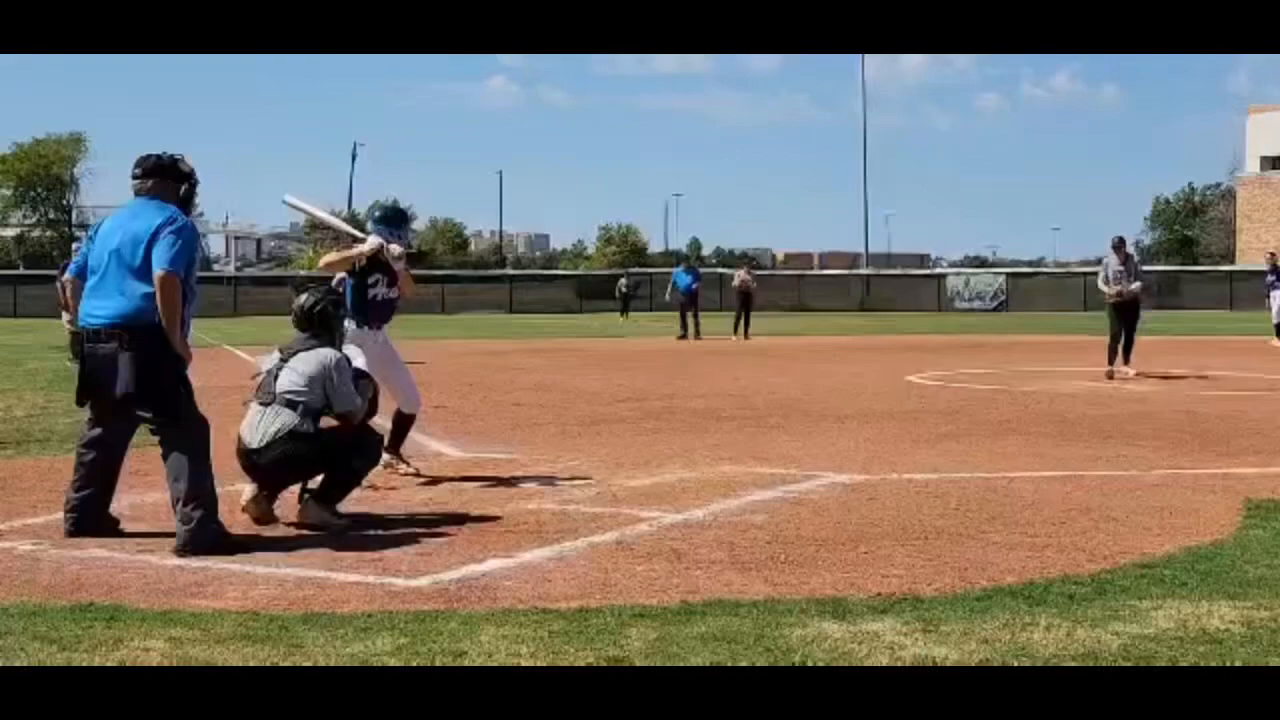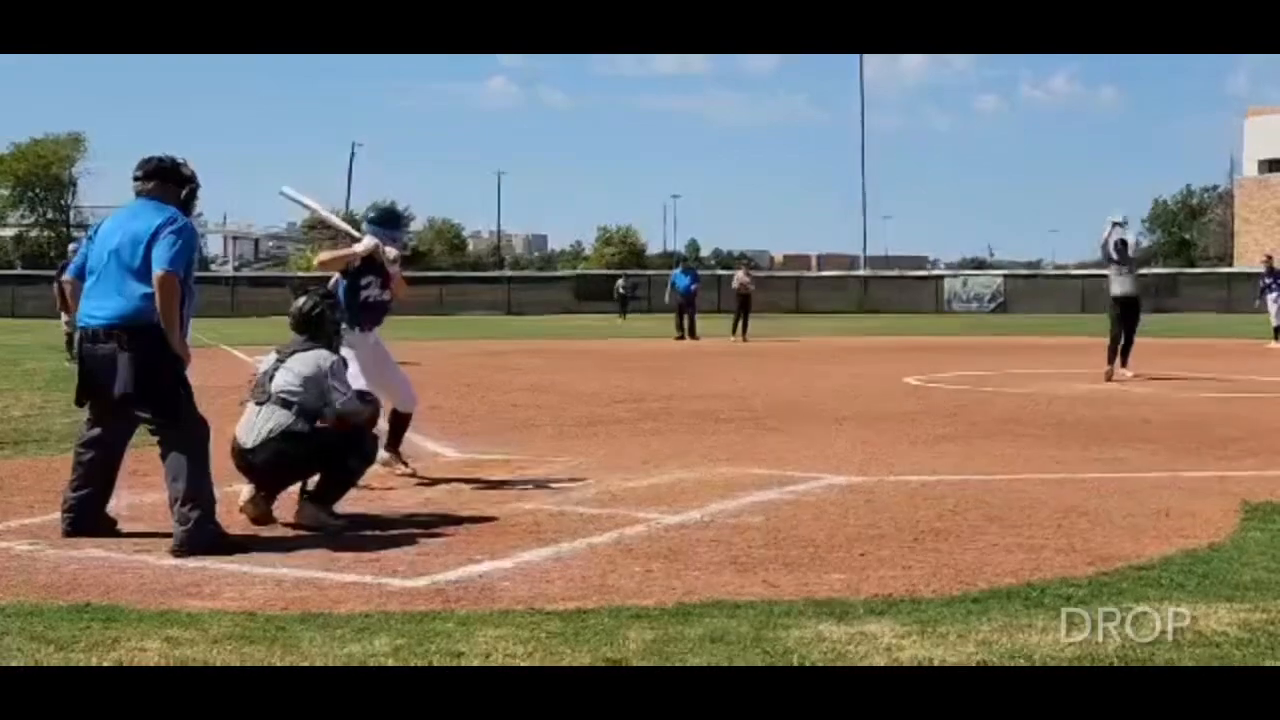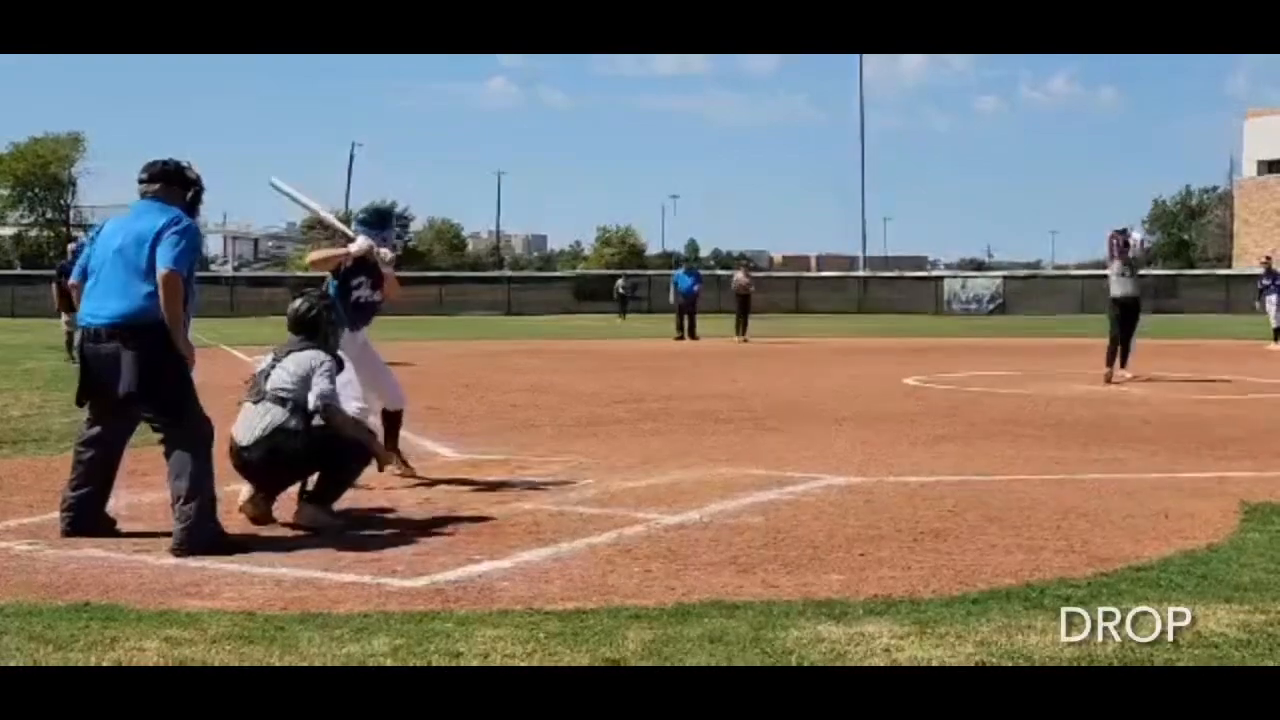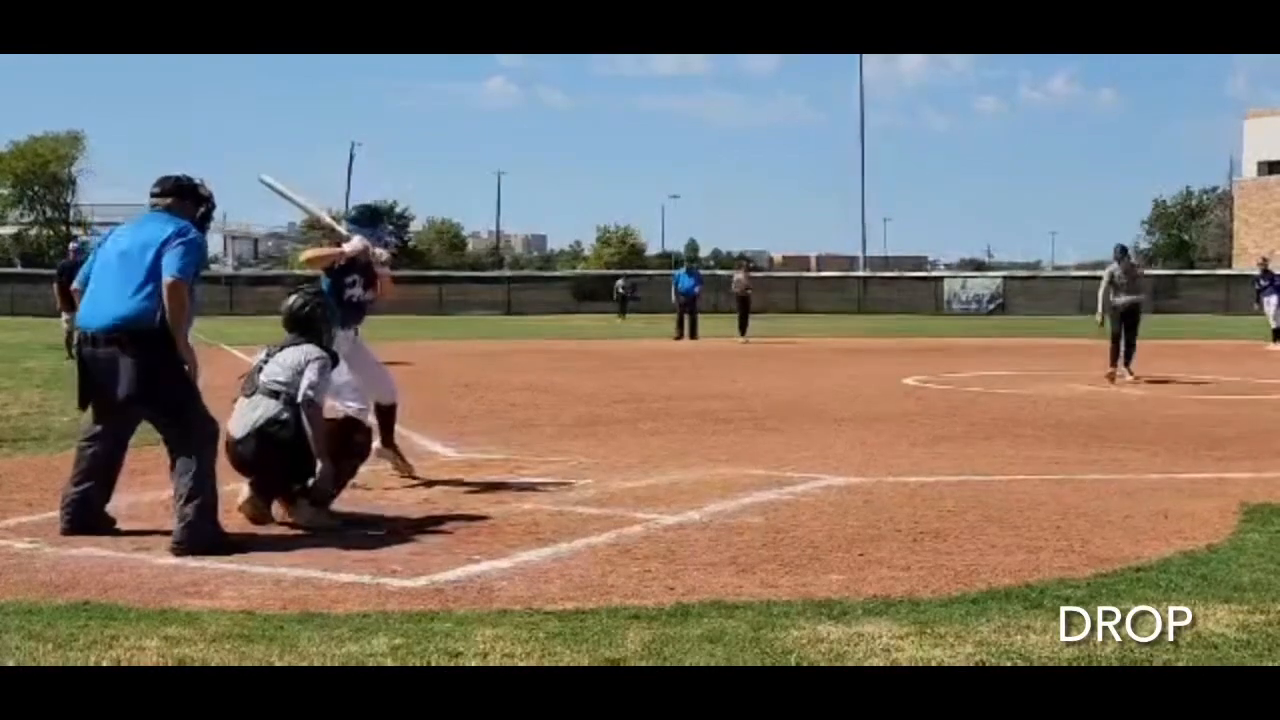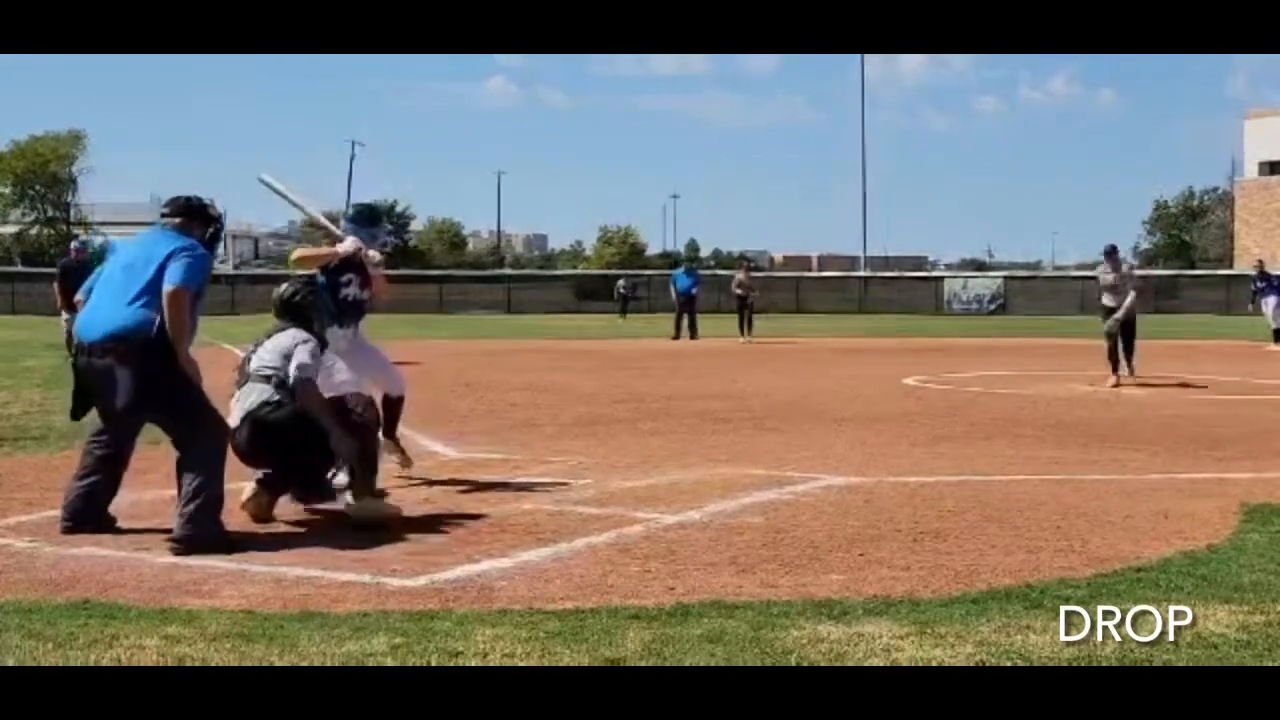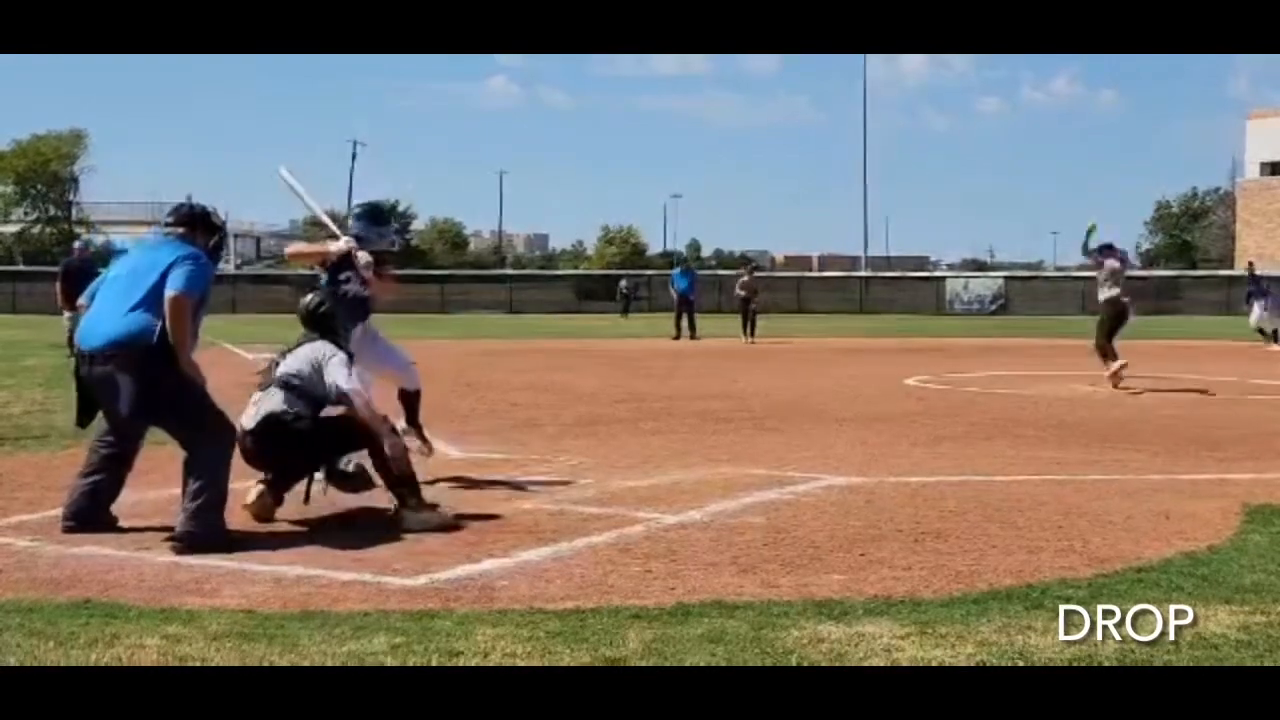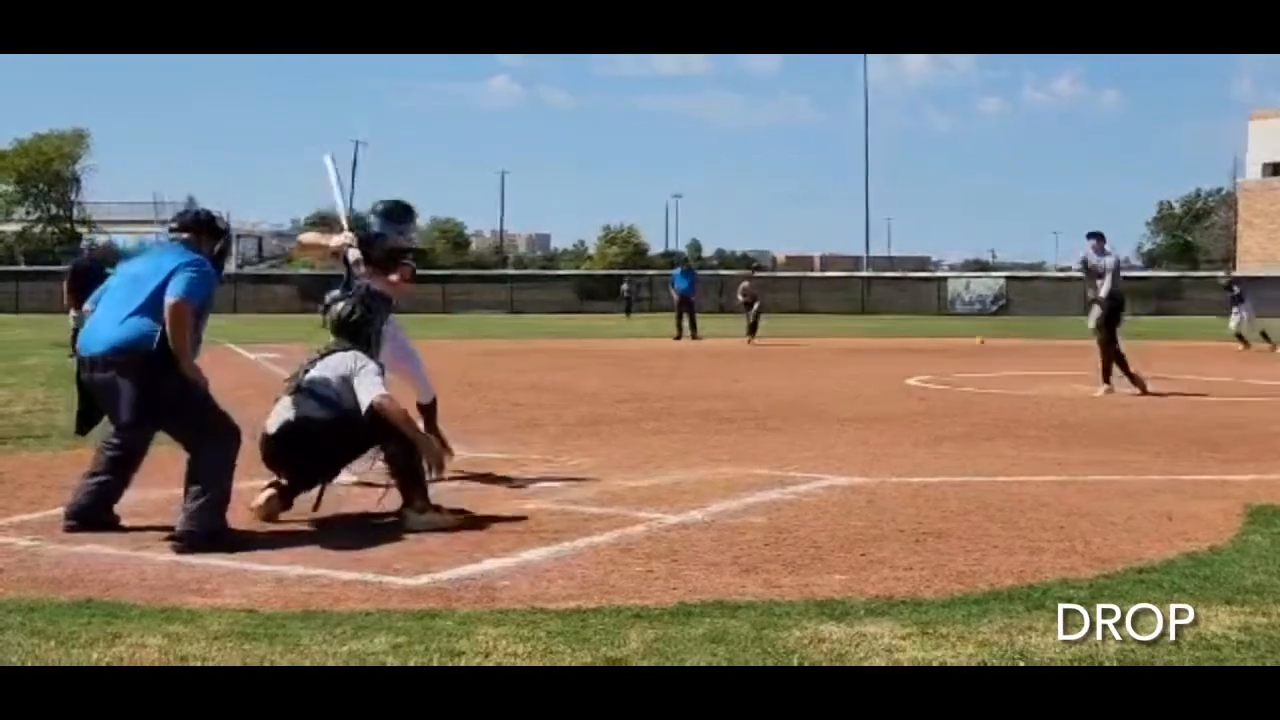
dt=0.3s
person 1, frame 1
left shoulder: (107, 223)
right shoulder: (175, 223)
left elbow: (73, 279)
right elbow: (165, 279)
left wrist: (87, 331)
right wrist: (176, 340)
left hip: (96, 343)
right hip: (141, 344)
left knee: (105, 429)
right knee: (184, 432)
left ankle: (84, 515)
right ankle: (198, 530)
person 1, frame 2
left shoulder: (107, 224)
right shoulder: (174, 223)
left elbow: (71, 280)
right elbow: (164, 279)
right wrist: (175, 340)
left hip: (95, 343)
right hip: (139, 343)
left knee: (103, 430)
right knee: (184, 433)
left ankle: (80, 514)
right ankle: (194, 531)
person 1, frame 3
left shoulder: (110, 225)
right shoulder: (178, 224)
left elbow: (76, 282)
right elbow: (168, 277)
right wrist: (180, 338)
left hip: (95, 342)
right hip: (142, 342)
left knee: (102, 429)
right knee: (188, 431)
left ankle: (80, 515)
right ankle: (195, 531)
person 1, frame 4
left shoulder: (119, 233)
right shoulder: (185, 234)
left elbow: (79, 287)
right elbow: (173, 285)
right wrist: (182, 344)
left hip: (93, 344)
right hip: (140, 344)
left knee: (106, 429)
right knee: (193, 432)
left ankle: (80, 513)
right ankle: (195, 531)
person 1, frame 5
left shoulder: (127, 247)
right shoulder: (190, 250)
left elbow: (82, 297)
right elbow: (174, 293)
right wrist: (182, 353)
left hip: (88, 352)
right hip: (136, 352)
left knee: (114, 431)
right knee: (205, 434)
left ankle: (81, 512)
right ankle: (196, 529)
person 1, frame 6
left shoulder: (133, 255)
right shoulder: (194, 259)
left elbow: (85, 302)
right elbow: (176, 299)
right wrist: (184, 359)
left hip: (89, 357)
right hip: (138, 358)
left knee: (121, 431)
right knee: (212, 435)
left ankle: (83, 511)
right ankle: (198, 528)
person 1, frame 7
left shoulder: (138, 261)
right shoulder: (197, 265)
left elbow: (90, 307)
right elbow: (176, 305)
right wrist: (187, 363)
left hip: (91, 362)
right hip: (138, 363)
left knee: (130, 434)
right knee: (217, 435)
left ankle: (86, 510)
right ankle: (200, 528)
person 2, frame 1
left shoulder: (393, 260)
right shoulder: (362, 258)
left elbow: (407, 289)
right elbow: (326, 263)
left wrist: (399, 266)
right wrist: (364, 250)
left hip: (378, 338)
right hip: (351, 337)
left knee: (411, 399)
left ankle: (391, 453)
person 2, frame 2
left shoulder: (386, 263)
right shoulder: (356, 260)
left elbow: (399, 292)
right elbow: (321, 262)
left wrist: (394, 269)
right wrist: (359, 250)
left hip: (369, 339)
right hip: (343, 339)
left knee: (406, 398)
left ankle: (390, 451)
person 2, frame 3
left shoulder: (377, 263)
right shoulder: (347, 260)
left elbow: (391, 293)
right elbow: (312, 260)
left wrist: (387, 270)
right wrist: (352, 250)
left hip: (357, 339)
left knee: (393, 395)
right knee: (357, 406)
left ankle: (391, 449)
person 2, frame 4
left shoulder: (369, 262)
right shoulder: (340, 259)
left elbow: (383, 292)
right elbow: (307, 258)
left wrist: (382, 270)
right wrist: (347, 250)
left hip: (348, 337)
left knee: (386, 390)
right knee: (355, 405)
left ankle: (387, 445)
person 2, frame 5
left shoulder: (367, 260)
right shoulder: (336, 257)
left elbow: (380, 292)
right elbow: (297, 257)
left wrist: (376, 273)
right wrist: (340, 250)
left hip: (350, 335)
right hip: (323, 338)
left knee: (394, 381)
left ankle: (388, 438)
person 2, frame 6
left shoulder: (377, 258)
right shoulder: (338, 254)
left elbow: (381, 290)
right elbow: (291, 252)
left wrist: (369, 274)
right wrist: (332, 249)
left hip: (361, 332)
left knee: (409, 374)
left ankle: (412, 426)
right ankle: (333, 463)
person 2, frame 7
left shoulder: (405, 257)
right shoulder: (356, 244)
left elbow: (394, 287)
right elbow: (302, 241)
left wrist: (365, 271)
right wrist: (333, 243)
left hip: (387, 327)
left knee: (423, 385)
left ankle: (432, 432)
person 3, frame 1
left shoulder: (279, 355)
right shoulder: (332, 357)
right elbow: (352, 417)
right wrist: (364, 395)
left hip: (248, 454)
right hip: (278, 455)
left knee: (315, 437)
right knee: (369, 441)
left ankle: (262, 492)
right ankle: (319, 504)
person 3, frame 2
left shoulder: (276, 356)
right shoulder: (327, 359)
right elbow: (351, 417)
left wrist: (328, 413)
right wrist: (370, 408)
left hip: (243, 454)
right hip: (273, 455)
right knee: (363, 441)
left ankle: (260, 492)
right ankle: (316, 506)
person 3, frame 3
left shoulder: (275, 356)
right shoulder: (321, 359)
right elbow: (328, 411)
right wrist: (373, 445)
left hip: (241, 453)
right hip: (270, 452)
right knee: (362, 440)
left ankle: (260, 492)
right ankle: (316, 505)
person 3, frame 4
left shoulder: (271, 353)
right shoulder: (316, 355)
right elbow: (309, 407)
right wrist: (324, 462)
left hip: (237, 448)
right hip: (264, 444)
right knee: (357, 433)
left ankle: (259, 492)
right ankle: (312, 505)
person 3, frame 5
left shoulder: (269, 341)
right shoulder: (303, 339)
right elbow: (304, 388)
right wrist: (336, 434)
left hip: (244, 436)
right hip: (265, 427)
right knee: (360, 408)
left ankle: (264, 489)
right ankle: (363, 498)
person 3, frame 6
left shoulder: (296, 350)
right shoulder: (330, 352)
right elbow: (351, 396)
right wrist: (385, 438)
left hip: (251, 440)
right hip: (276, 434)
right knee: (379, 428)
left ankle: (269, 490)
right ankle: (412, 508)
person 3, frame 7
left shoulder: (326, 356)
right shoulder: (360, 361)
right elbow: (383, 404)
right wrist: (426, 444)
left hip: (274, 446)
right hip: (300, 441)
right knee: (394, 420)
left ankle: (280, 493)
right ankle: (417, 508)
